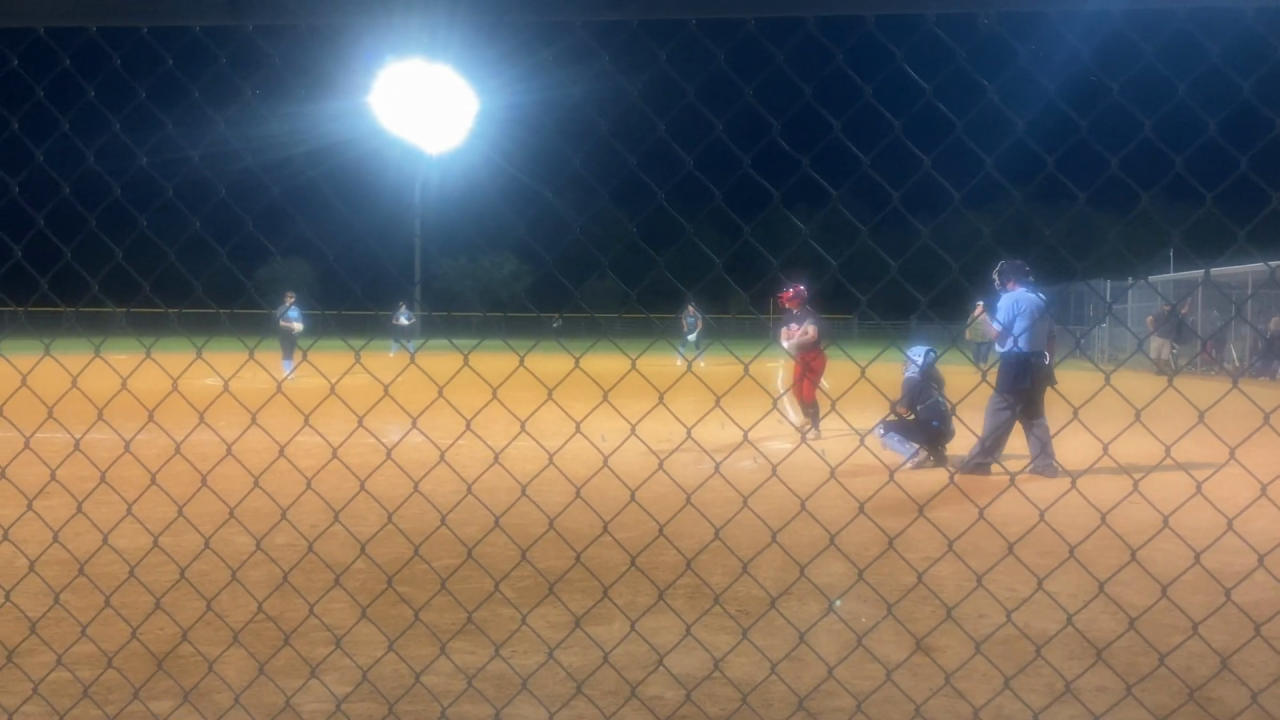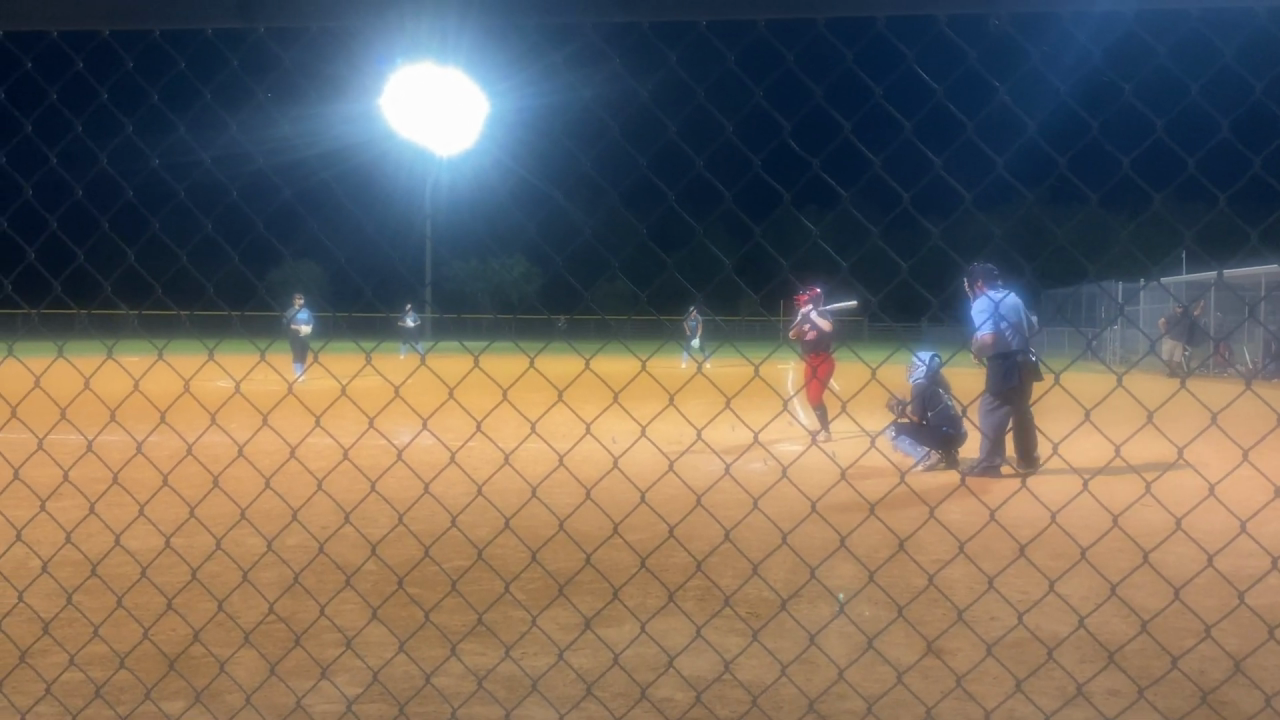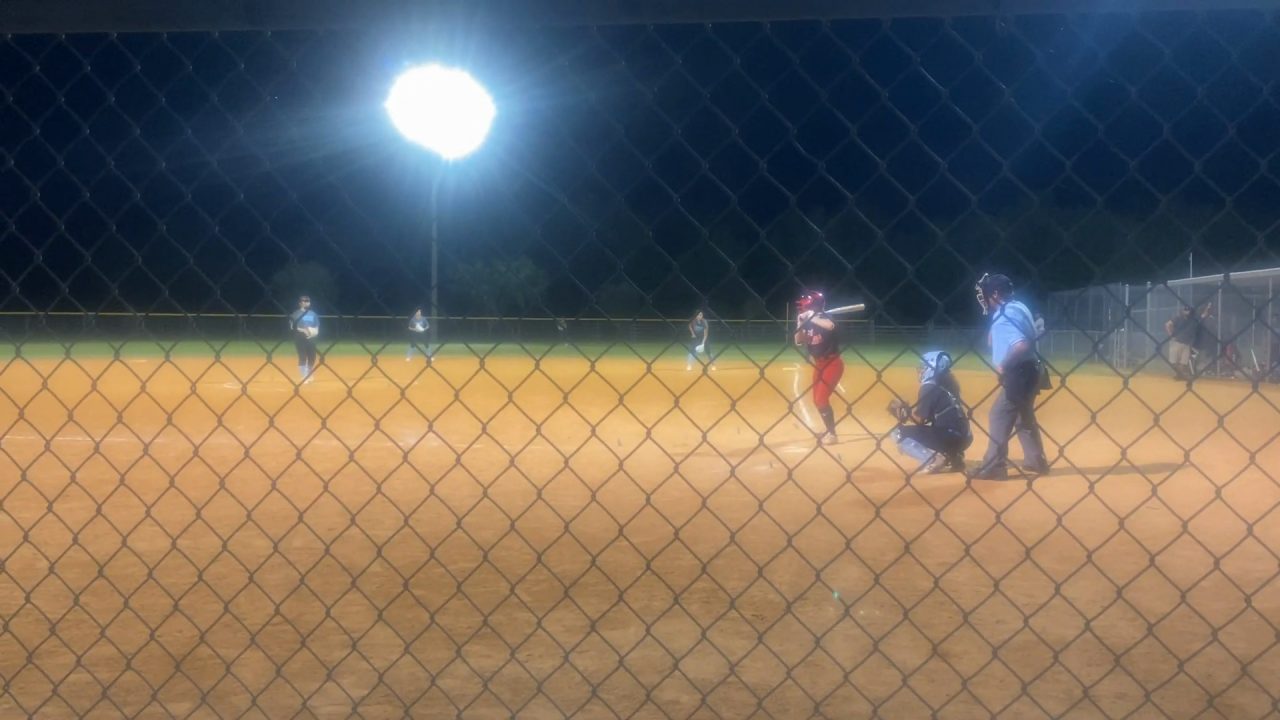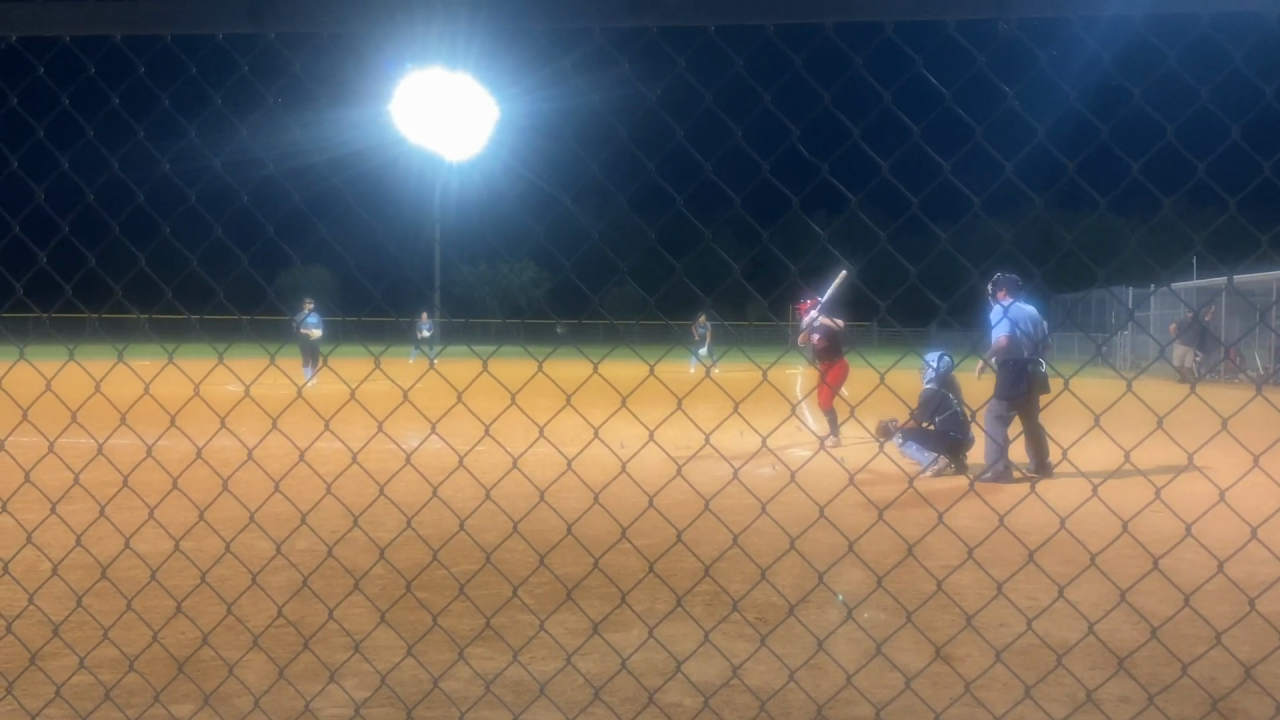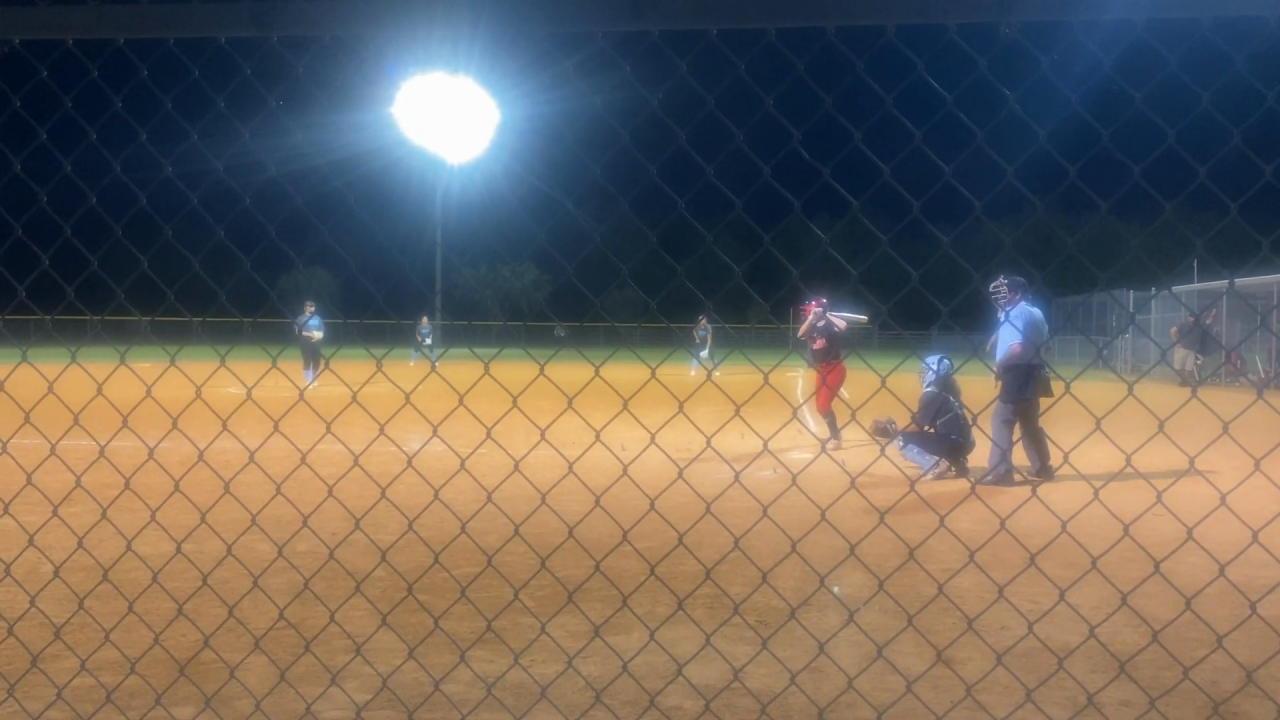
dt=0.5s
person 1, frame 1
left shoulder: (1010, 299)
right shoulder: (1041, 299)
left elbow: (996, 334)
right elbow: (1050, 336)
left wrist: (985, 317)
right wrist: (1045, 360)
left hip: (1015, 365)
right hip: (1038, 364)
left knee: (998, 413)
right knee: (1034, 415)
left ankle: (980, 461)
right ankle: (1045, 463)
person 1, frame 2
left shoulder: (982, 303)
right shoulder: (1014, 298)
left elbow: (988, 340)
right elbow: (1032, 329)
left wrist: (976, 351)
left hip: (1003, 365)
right hip: (1025, 361)
left knee: (991, 413)
right knee: (1021, 410)
left ankle: (989, 464)
right ankle: (1027, 458)
person 1, frame 3
left shoulder: (1006, 313)
right shoulder: (1019, 307)
left elbow: (1021, 346)
left wrist: (1003, 365)
left hip: (1019, 374)
right hip: (1029, 372)
left knee: (1000, 417)
right knee: (1024, 417)
left ankle: (994, 466)
right ankle: (1036, 461)
person 1, frame 4
left shoulder: (1001, 309)
right shoulder: (1033, 311)
left elbow: (1003, 341)
right elbow: (1045, 344)
left wrist: (985, 359)
left hip: (1013, 372)
right hip: (1034, 372)
left knee: (995, 418)
right knee: (1031, 420)
left ankle: (998, 469)
right ankle: (1041, 465)
person 1, frame 5
left shoulder: (1015, 313)
right shoulder: (1036, 313)
left elbow: (1016, 348)
right elbow: (1043, 345)
left wrist: (998, 366)
left hip: (1018, 375)
right hip: (1034, 374)
left knee: (1002, 421)
right knee: (1030, 422)
left ankle: (1000, 472)
right ankle: (1042, 467)
